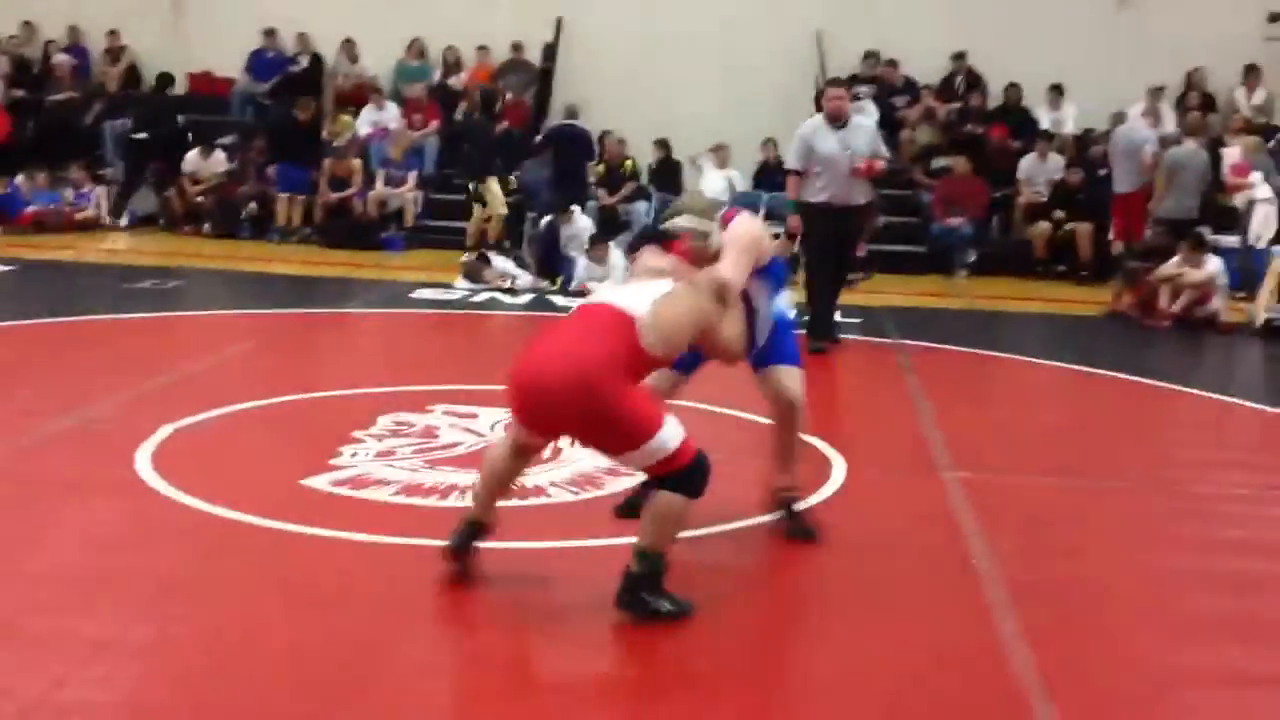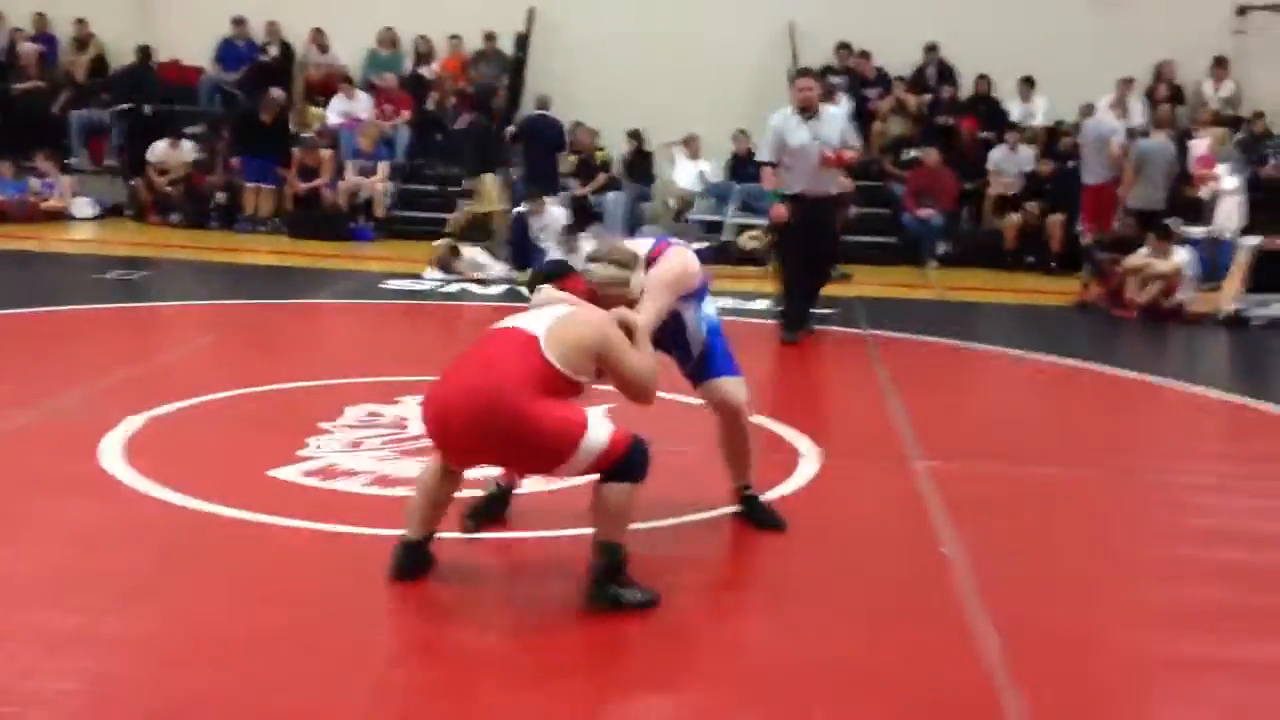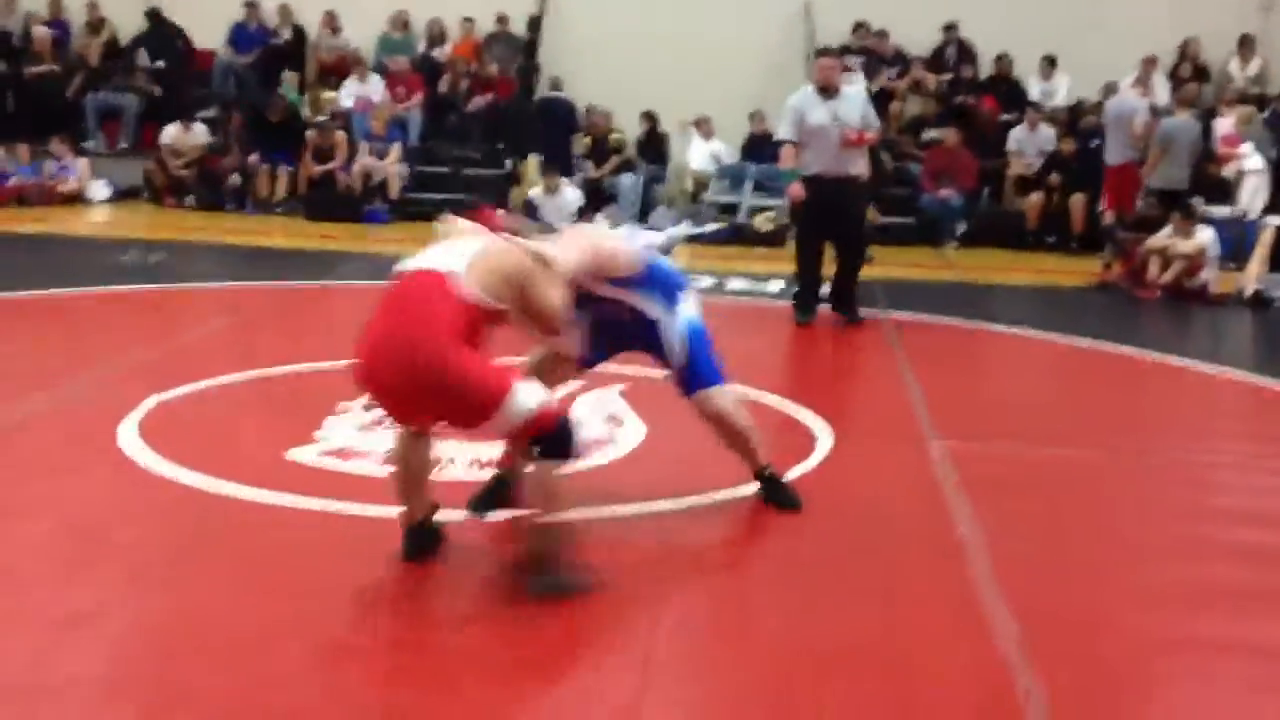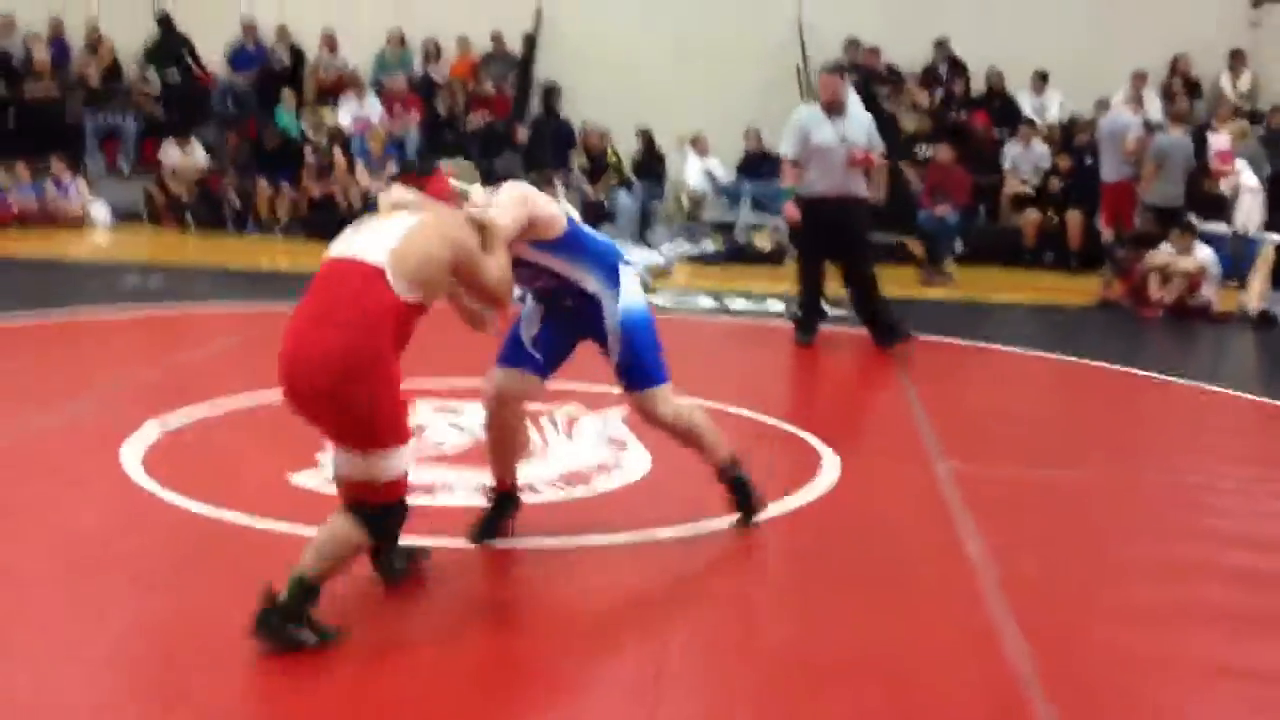
dt=0.2s
person 1, frame 1
left shoulder: (633, 284)
right shoulder: (693, 301)
right elbow: (730, 351)
right wrist: (729, 295)
left hip: (531, 372)
right hip: (589, 388)
left knee: (522, 441)
right knee: (686, 471)
left ankle: (471, 530)
right ankle: (641, 584)
person 1, frame 2
left shoulder: (541, 314)
right shoulder: (599, 326)
right elbow: (644, 390)
right wrist: (640, 334)
left hip: (445, 403)
right hip: (504, 414)
left knee: (448, 460)
right knee: (628, 457)
left ankle: (412, 549)
right ankle: (607, 579)
person 1, frame 3
left shoulder: (447, 248)
right shoulder: (513, 256)
right elbow: (555, 321)
right wrist: (552, 271)
left hip: (377, 357)
right hip: (433, 363)
left knee: (417, 423)
right knee: (552, 431)
left ankle: (418, 529)
right ankle: (542, 559)
person 1, frame 4
left shoulder: (368, 227)
right shoulder: (446, 232)
right elbow: (497, 296)
right wrist: (497, 238)
left hip: (300, 357)
right hip: (357, 367)
left knee: (357, 455)
right knee: (378, 505)
left ankle: (384, 551)
right ankle: (287, 609)
person 2, frame 1
right shoulder: (669, 238)
left hip: (763, 304)
left knee: (788, 394)
right knee: (650, 391)
left ankle: (785, 497)
right ankle: (655, 480)
person 2, frame 2
left shoulder: (672, 266)
right shoulder: (593, 274)
left elbow: (635, 330)
left wrist: (568, 304)
left hip: (683, 319)
left knee: (732, 402)
left ankle: (747, 494)
right ankle: (501, 492)
person 2, frame 3
left shoulder: (582, 243)
left hip: (665, 311)
right hip: (608, 315)
left knee: (716, 407)
right knee: (534, 377)
left ankle: (766, 475)
right ankle: (507, 478)
person 2, frame 4
left shoulder: (514, 199)
left elbow: (491, 231)
left hip: (610, 291)
right hip: (554, 300)
left knee: (655, 407)
right knee: (501, 396)
left ankle: (730, 470)
right ankle: (504, 497)
person 3, frame 1
left shoulder: (867, 128)
right shoulder: (808, 130)
left elbow: (883, 160)
right elbow: (794, 173)
left wrist: (871, 168)
right wrist: (793, 211)
left hip: (855, 209)
right hip: (817, 209)
left knee: (839, 271)
right knee: (818, 272)
left ankle: (824, 322)
right ankle: (818, 330)
person 3, frame 2
left shoulder: (838, 118)
right shoulder: (780, 121)
left elbow: (854, 150)
right elbow: (768, 165)
left wrist: (842, 158)
right wrist: (774, 201)
left hip: (828, 201)
right hip: (792, 201)
left knee: (824, 261)
right knee: (793, 265)
left ankle: (802, 311)
right ankle: (792, 321)
person 3, frame 3
left shoulder: (859, 97)
right shoulder: (799, 101)
left elbow: (874, 132)
right elbow: (788, 144)
left wrist: (863, 139)
right wrist: (791, 179)
left hip: (849, 183)
right hip: (810, 183)
left knee: (854, 246)
right knee: (809, 249)
left ankle: (844, 301)
right ankle: (806, 304)
person 3, frame 4
left shoulder: (863, 119)
right shoulder: (803, 118)
left elbow: (878, 157)
right elbow: (790, 163)
left wrist: (868, 160)
right wrist: (790, 200)
left hip: (852, 203)
right hip: (813, 204)
left knee: (861, 269)
right knee: (810, 270)
left ankle: (884, 329)
right ankle: (806, 324)
